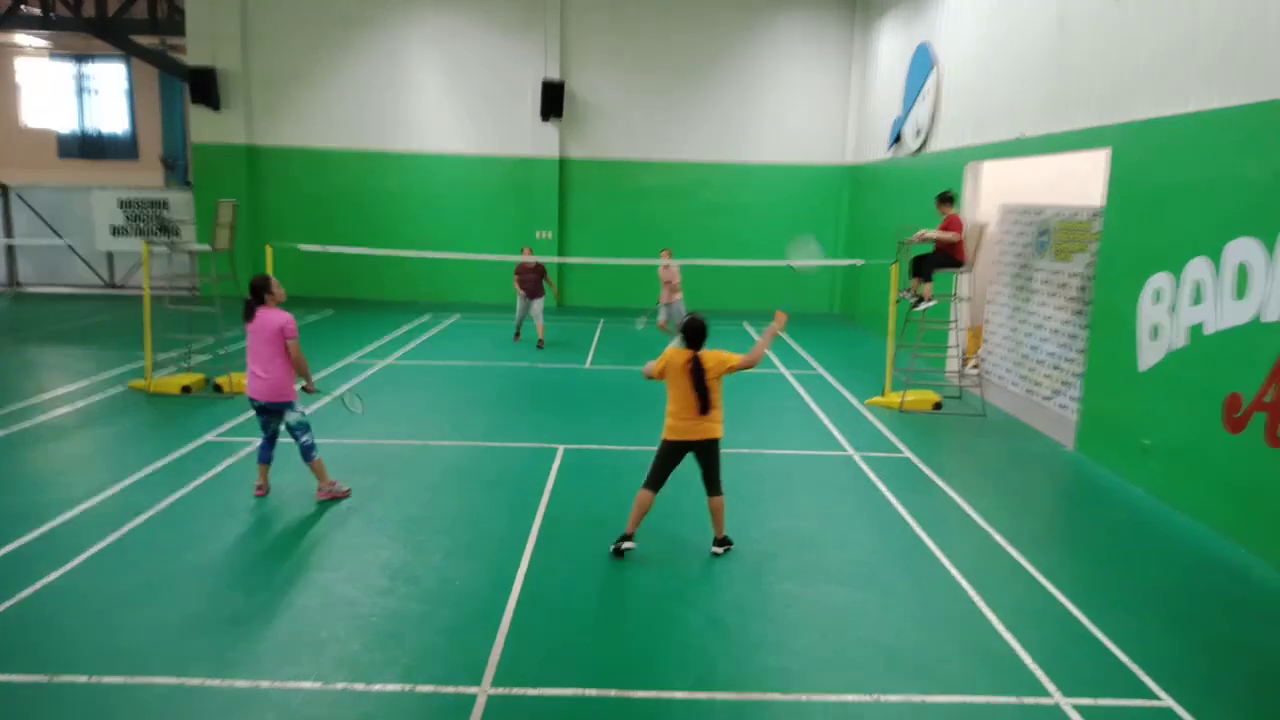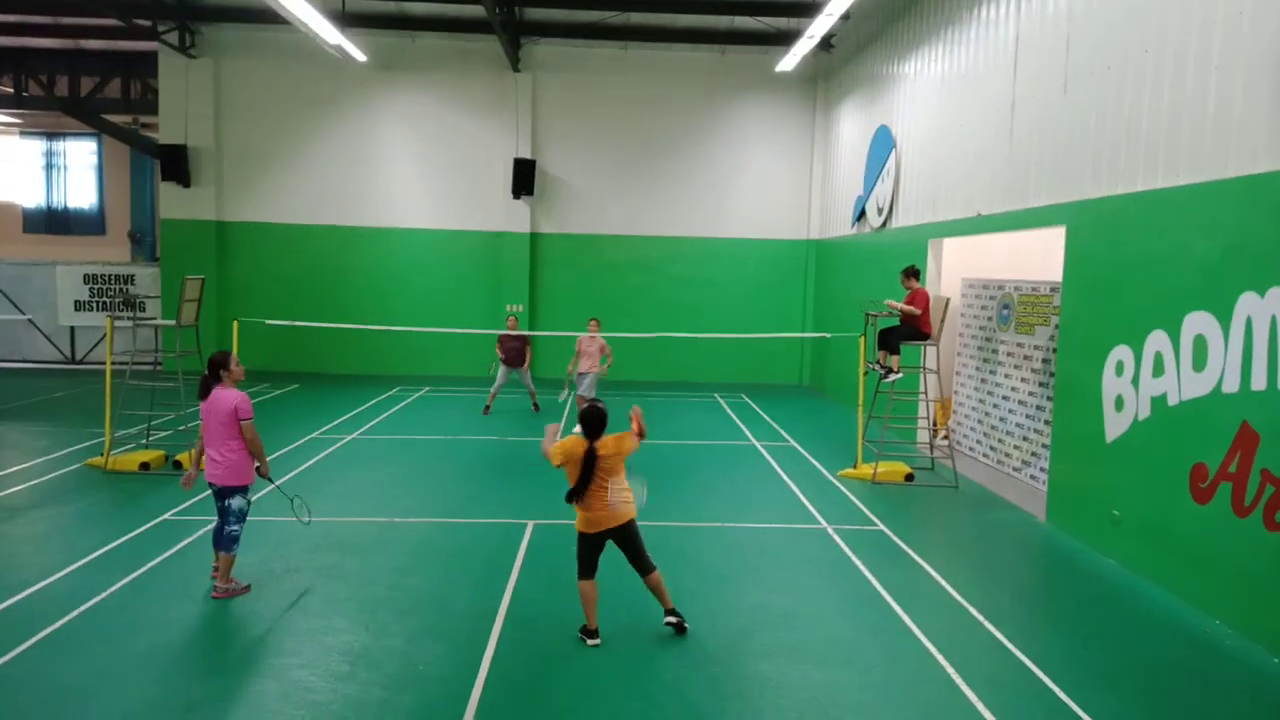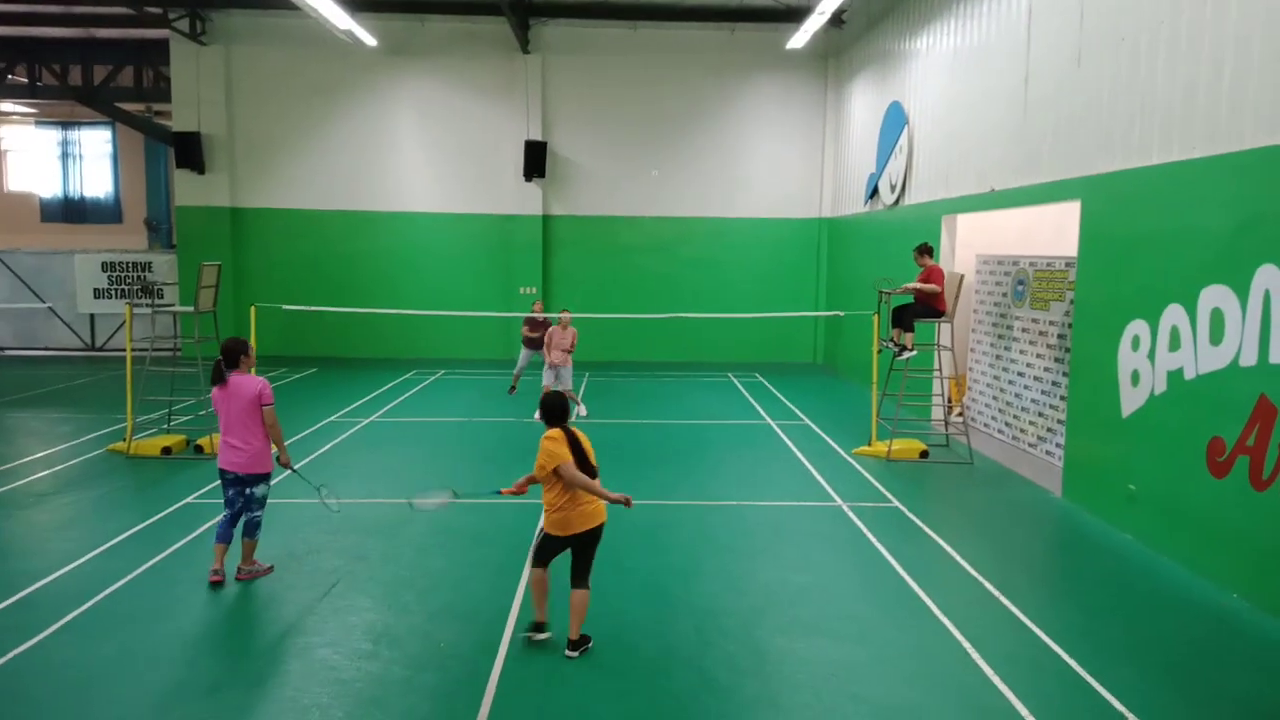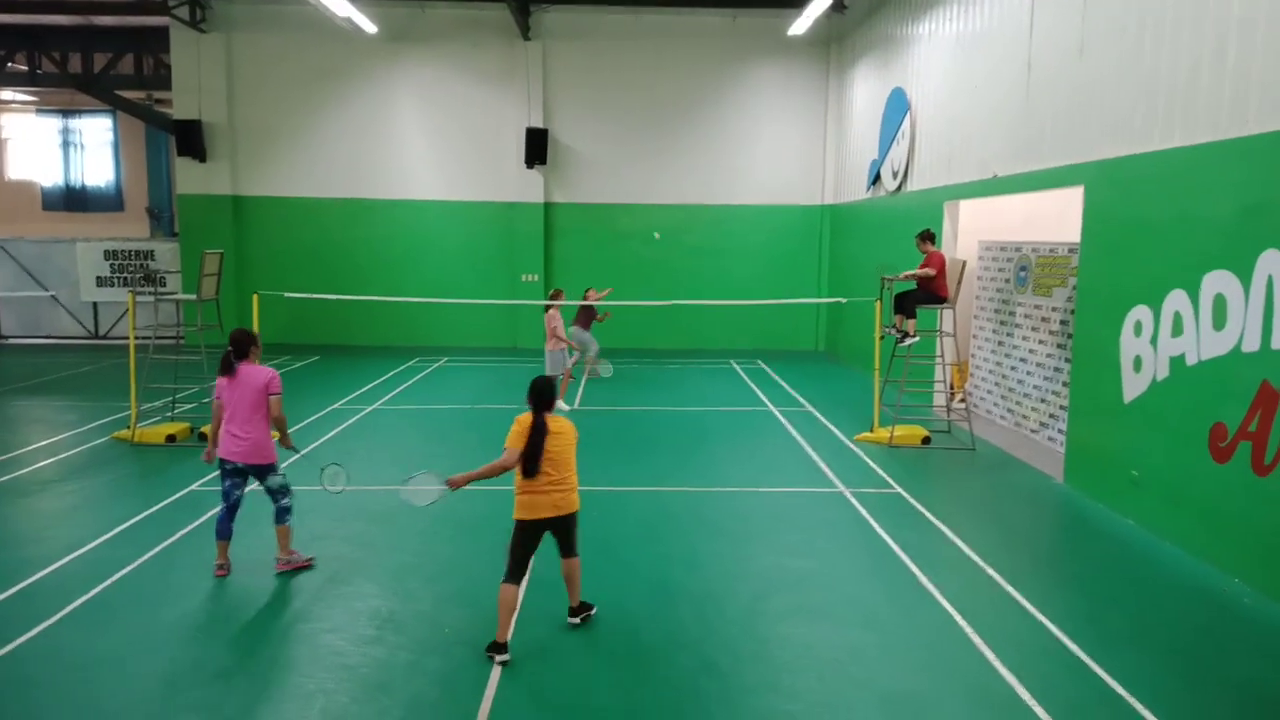
dt=0.5s
person 1, frame 1
left shoulder: (670, 356)
right shoulder: (716, 360)
left elbow: (649, 373)
right elbow: (752, 360)
left wrist: (650, 365)
right wrist: (772, 330)
left hip: (676, 434)
right hip: (708, 434)
left knee: (651, 484)
right knee: (713, 487)
left ankle: (628, 536)
right ankle: (719, 539)
person 1, frame 2
left shoulder: (570, 445)
right shoulder: (615, 444)
left elbow: (549, 453)
right elbow: (640, 435)
left wrist: (551, 433)
right wrist: (638, 420)
left hip: (590, 524)
right hip: (622, 518)
left knee: (586, 574)
right knee: (644, 566)
left ankle: (591, 630)
right ankle: (670, 613)
person 1, frame 3
left shoulder: (550, 441)
right shoulder: (576, 435)
left elbow: (572, 477)
left wrist: (607, 495)
right wrist: (529, 479)
left hip: (561, 524)
right hip: (593, 519)
left knee: (538, 562)
right knee: (580, 577)
left ankle: (540, 624)
right ankle: (575, 640)
person 1, frame 4
left shoulder: (524, 423)
right shoulder: (568, 427)
left elbow: (507, 463)
left wrist: (465, 478)
left hip: (531, 510)
right hip: (566, 506)
left knee: (513, 575)
right knee: (569, 552)
left ankle: (501, 645)
right ankle: (576, 609)
person 2, frame 1
left shoulder: (252, 320)
right shoulder: (284, 319)
right elbow: (295, 356)
right wrist: (308, 380)
left hip: (255, 391)
right hip: (279, 392)
left knee: (268, 436)
right knee: (303, 436)
left ankle: (261, 483)
right ankle: (325, 486)
person 2, frame 2
left shoulder: (208, 399)
right shoulder: (240, 398)
left elbow: (202, 437)
right elbow: (250, 438)
left wrist: (195, 467)
right wrist: (263, 463)
left hip: (214, 474)
right hip: (237, 475)
left knee: (223, 521)
right knee: (234, 526)
left ankle: (218, 566)
right ankle: (223, 584)
person 2, frame 3
left shoulder: (218, 388)
right shoulder: (260, 385)
left elbow: (222, 425)
right elbow: (271, 424)
right wrist: (283, 452)
left hip: (228, 462)
right hip: (256, 462)
left knee: (230, 512)
right knee: (254, 513)
left ankle: (217, 568)
right ankle: (246, 566)
person 2, frame 4
left shoulder: (224, 378)
right shoulder: (269, 375)
left elbow: (216, 416)
right elbow: (277, 414)
left wrist: (211, 446)
right wrist: (286, 437)
left hip: (229, 454)
right hip: (260, 453)
left knee: (229, 506)
right knee: (282, 499)
left ankle: (222, 561)
right ankle: (285, 556)
